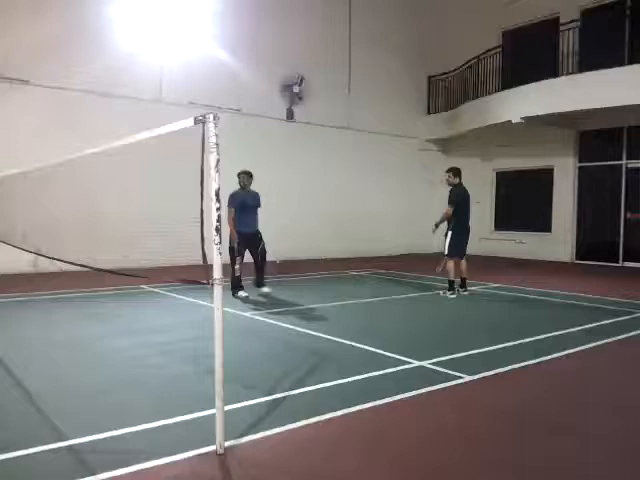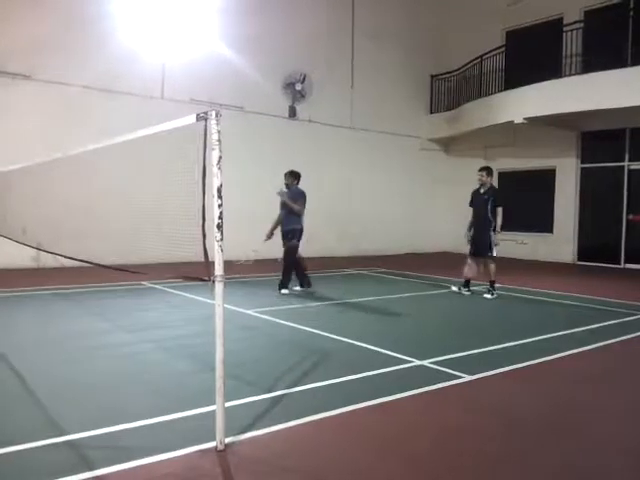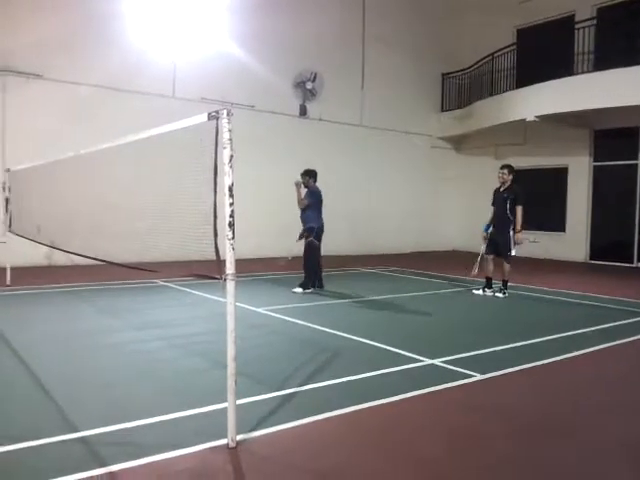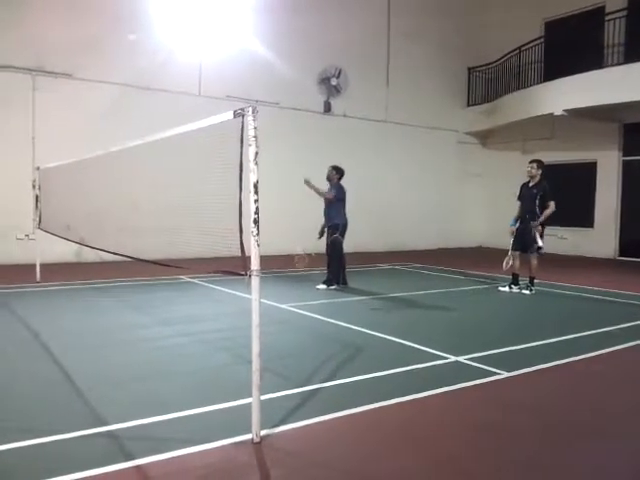
dt=1s
person 1, frame 1
left shoulder: (455, 191)
right shoulder: (463, 191)
left elbow: (449, 212)
left wrist: (437, 223)
left hip: (455, 229)
right hip: (464, 228)
left knee: (450, 258)
right knee: (461, 257)
left ankle: (451, 289)
right ankle: (463, 286)
person 1, frame 2
left shoulder: (495, 192)
right shoulder: (475, 193)
left elbow: (499, 213)
left wrist: (497, 231)
right wrist: (469, 230)
left hip: (488, 232)
right hip: (476, 231)
left knee: (489, 259)
right knee: (472, 258)
left ankle: (492, 289)
right ankle: (466, 286)
person 1, frame 3
left shoulder: (515, 191)
right shoulder: (496, 191)
left elbow: (519, 212)
left wrist: (518, 231)
right wrist: (487, 228)
left hip: (507, 231)
right hip: (495, 230)
left knee: (506, 259)
right knee: (488, 257)
left ankle: (504, 288)
right ankle: (488, 287)
person 1, frame 4
left shoulder: (544, 186)
right shoulder: (524, 186)
left elbow: (552, 207)
left wrist: (539, 222)
right wrist: (513, 223)
left hip: (535, 226)
right hip: (522, 226)
left knee: (532, 255)
right knee: (515, 253)
left ankle: (531, 285)
right ankle: (514, 284)
person 2, frame 1
left shoulder: (256, 196)
right shoulder: (234, 196)
right elbow: (230, 216)
right wrist: (233, 233)
left hip: (254, 233)
right hip: (239, 234)
left knee: (261, 259)
right knee: (237, 262)
left ankle: (260, 283)
right ankle: (238, 289)
person 2, frame 2
left shoulder: (299, 193)
right shoulder: (286, 194)
left elbow: (299, 210)
right elbow: (281, 215)
left wrist: (286, 199)
right wrist: (272, 229)
left hip: (294, 230)
right hip: (286, 230)
left knee: (288, 258)
right knee: (293, 259)
left ankle: (283, 285)
right ankle: (305, 283)
person 2, frame 3
left shoulder: (313, 191)
right shoulder: (311, 192)
left elbow: (301, 205)
left wrist: (298, 189)
right wrist: (304, 230)
left hip: (314, 228)
right hip: (311, 228)
left knee: (309, 257)
right knee: (314, 257)
left ankle: (306, 285)
right ankle: (317, 283)
person 2, frame 4
left shoulder: (338, 188)
right shoulder: (330, 189)
left elbow: (328, 196)
left wrist: (312, 186)
right wrist: (323, 227)
left hip: (338, 225)
right hip: (332, 225)
left knee: (333, 254)
right knee: (337, 254)
left ankle: (330, 282)
right ankle: (340, 281)
